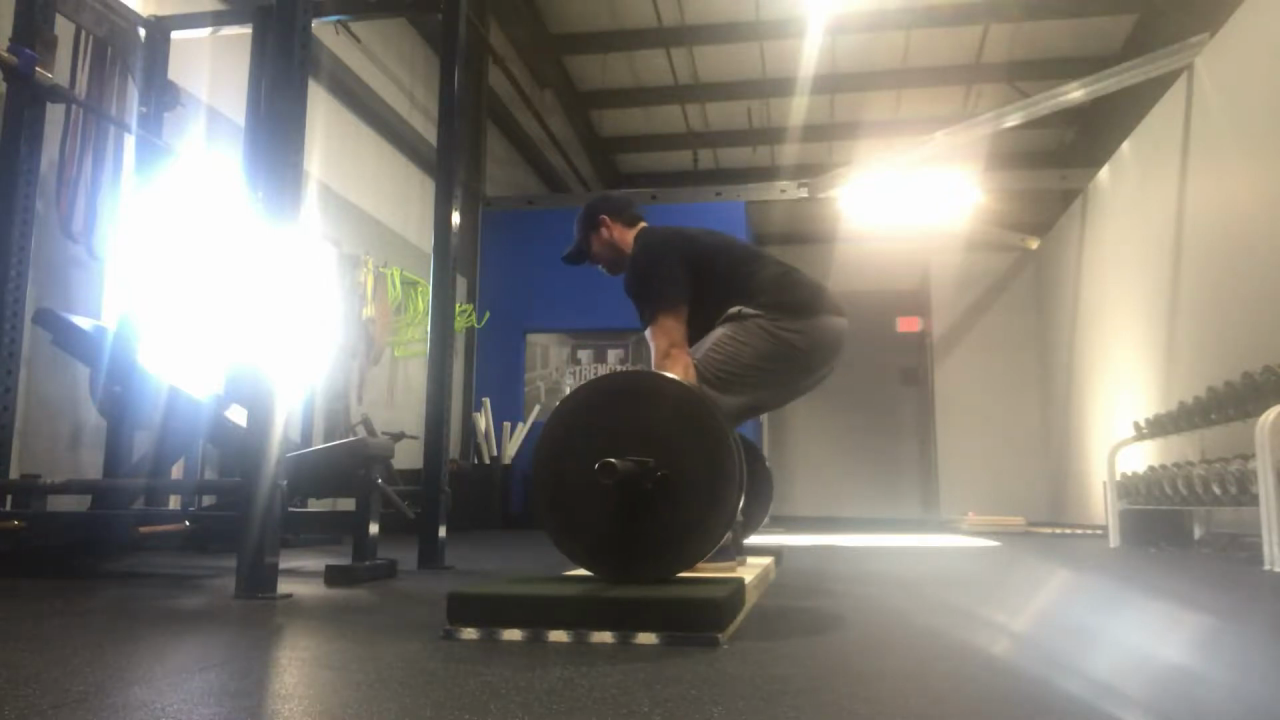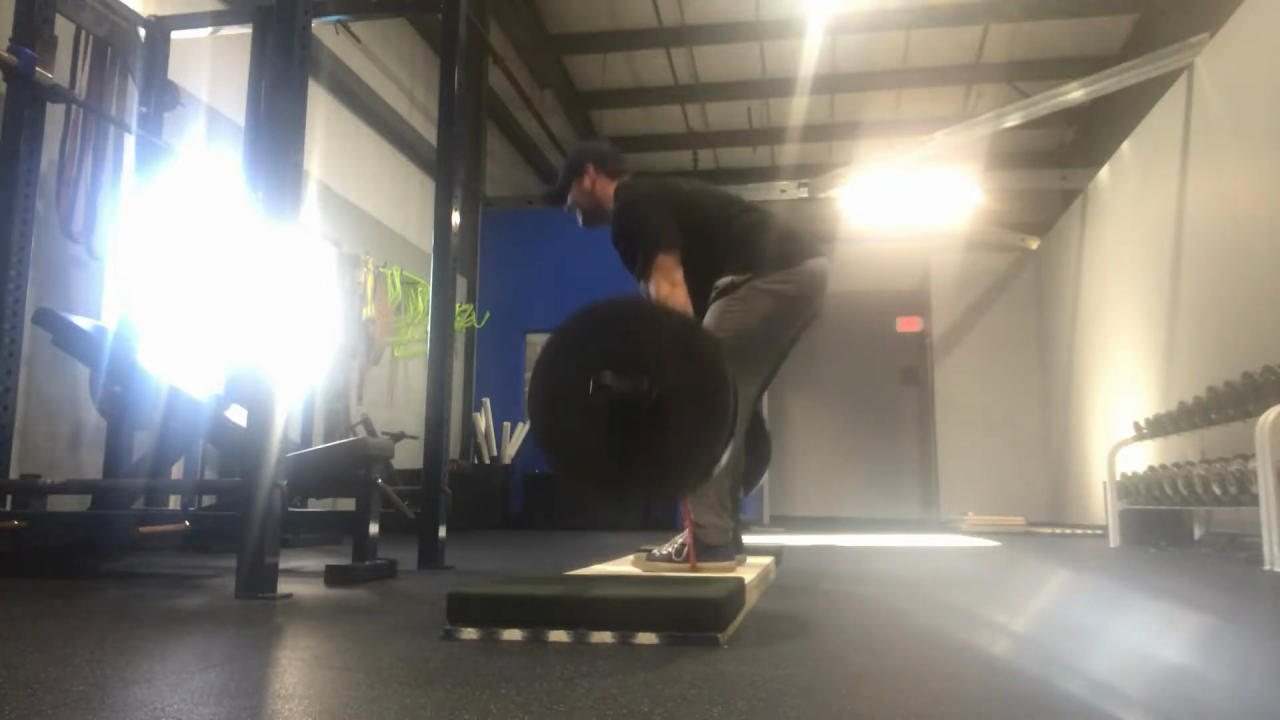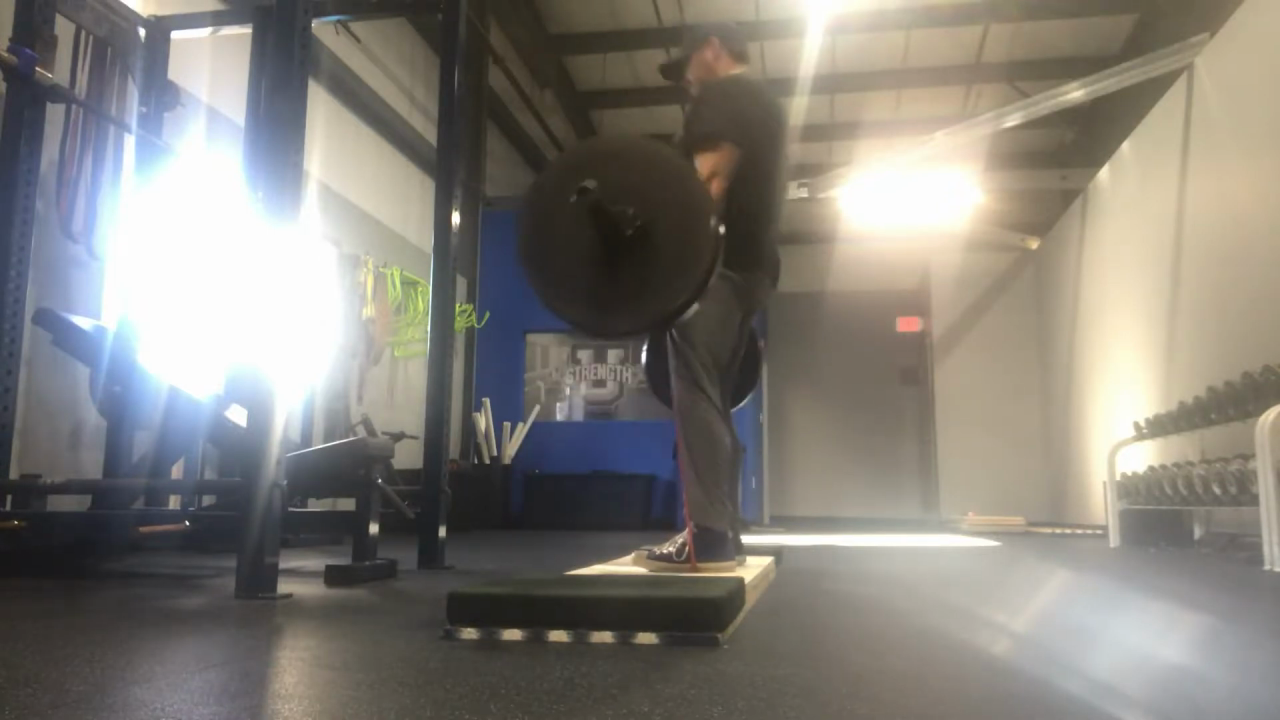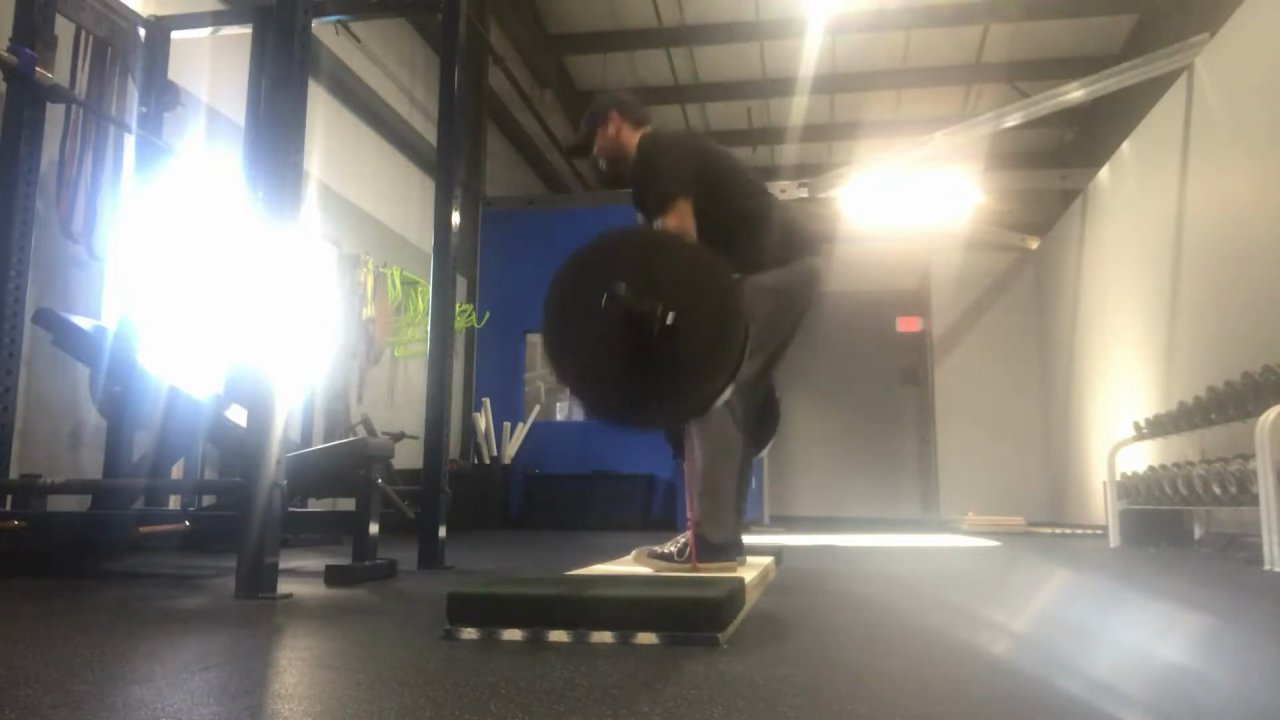
dt=0.5s
person 1, frame 1
left shoulder: (649, 255)
right shoulder: (670, 248)
left elbow: (671, 355)
right elbow: (682, 352)
left hip: (790, 322)
right hip: (818, 326)
person 1, frame 2
left shoulder: (634, 205)
right shoulder: (651, 201)
left elbow: (669, 291)
right elbow: (681, 292)
left hip: (776, 273)
right hip: (797, 272)
left ankle: (708, 541)
right ankle: (721, 535)
person 1, frame 3
left shoulder: (726, 93)
right shoulder: (758, 105)
left elbow: (712, 177)
left hip: (715, 262)
right hip: (745, 265)
left knee: (695, 399)
right knee: (709, 402)
left ankle: (708, 540)
right ankle: (720, 535)
person 1, frame 4
left shoulder: (656, 152)
right shoulder: (678, 154)
left elbow: (679, 236)
right elbow: (692, 237)
left hip: (764, 268)
right hip: (789, 262)
right knee: (729, 402)
left ankle: (711, 542)
right ankle: (721, 536)
